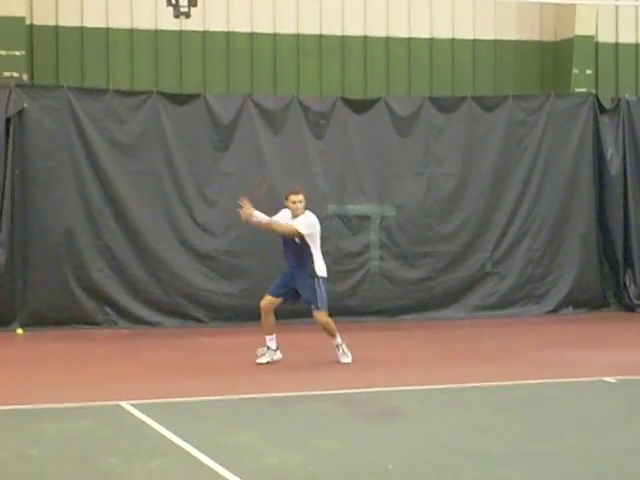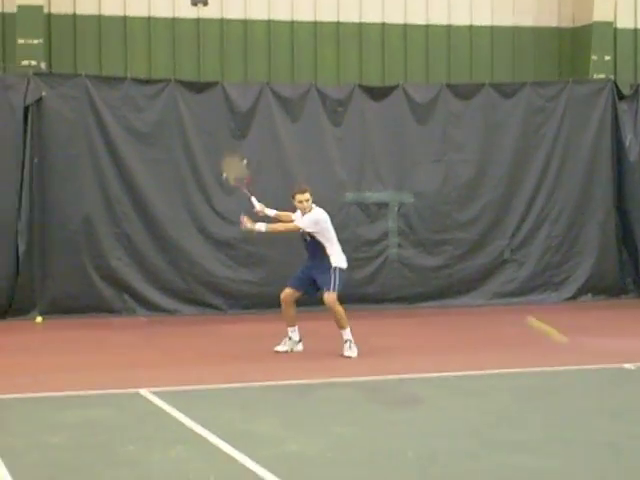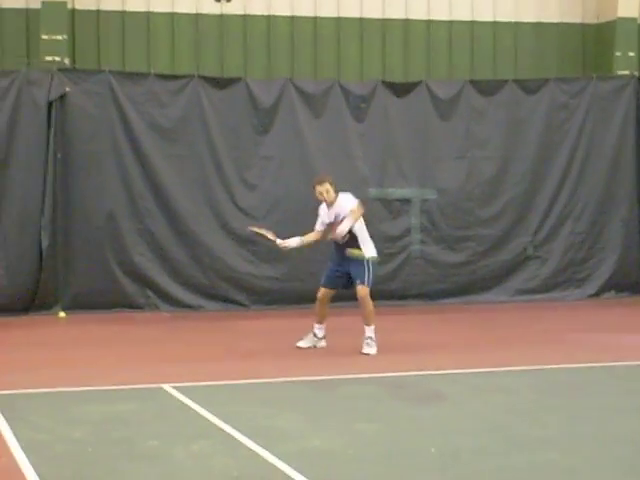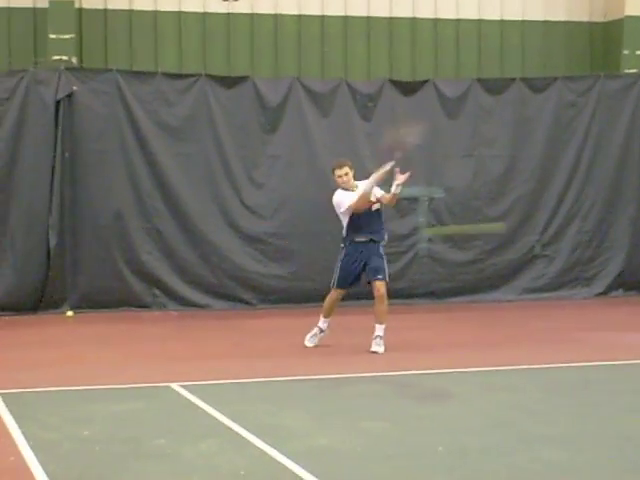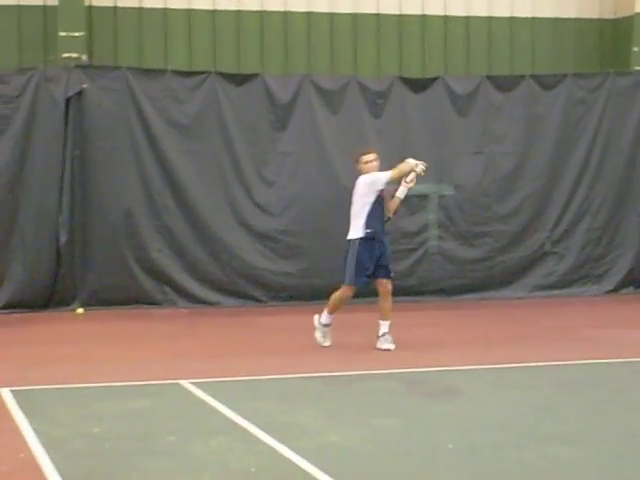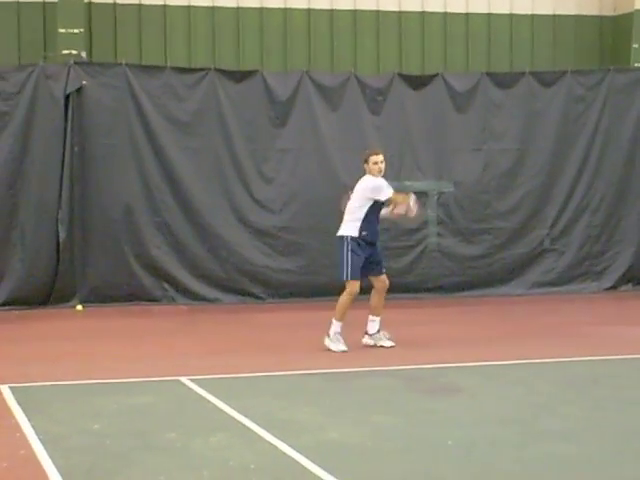
dt=0.2s
person 1, frame 1
left shoulder: (310, 219)
right shoulder: (284, 214)
left elbow: (285, 229)
right elbow: (267, 221)
left wrist: (258, 216)
right wrist: (251, 214)
left hip: (312, 274)
right hip: (291, 272)
left knee: (321, 318)
right knee: (266, 305)
left ankle: (339, 345)
right ankle: (272, 349)
person 1, frame 2
left shoulder: (316, 216)
right shoulder: (302, 212)
left elbow: (287, 228)
right elbow: (290, 217)
left wrist: (257, 227)
right wrist: (266, 210)
left hip: (332, 264)
right hip: (313, 265)
left knee: (329, 299)
right knee: (286, 297)
left ankle: (348, 340)
right ankle: (294, 340)
person 1, frame 3
left shoulder: (346, 198)
right shoulder: (323, 209)
left elbow: (358, 211)
right elbow: (317, 235)
left wrist: (346, 226)
right wrist: (292, 242)
left hip: (362, 255)
right hip: (341, 258)
left knee: (362, 293)
right knee: (322, 296)
left ankle: (370, 338)
right ankle: (317, 336)
person 1, frame 4
left shoulder: (366, 186)
right shoulder: (339, 197)
left elbow: (388, 201)
right elbow: (359, 206)
left wrist: (397, 186)
right wrist: (374, 180)
left hip: (375, 246)
right hip: (352, 248)
left knee: (380, 292)
right knee: (337, 294)
left ankle: (378, 337)
right ankle: (321, 328)
person 1, frame 5
left shoulder: (376, 185)
right shoulder: (367, 180)
left elbow: (388, 211)
right elbow: (397, 171)
left wrist: (404, 187)
right wrist: (412, 163)
left hip: (377, 242)
right hip: (360, 242)
left knee: (386, 289)
right knee: (348, 291)
left ankle: (384, 335)
right ankle: (324, 320)
person 1, frame 6
left shoulder: (373, 186)
right shoulder: (374, 183)
right elbow: (399, 199)
left wrist: (392, 207)
right wrist: (409, 200)
left hip: (367, 241)
right hip: (352, 239)
left knee: (382, 284)
right knee: (353, 289)
left ankle: (372, 333)
right ankle: (333, 334)
